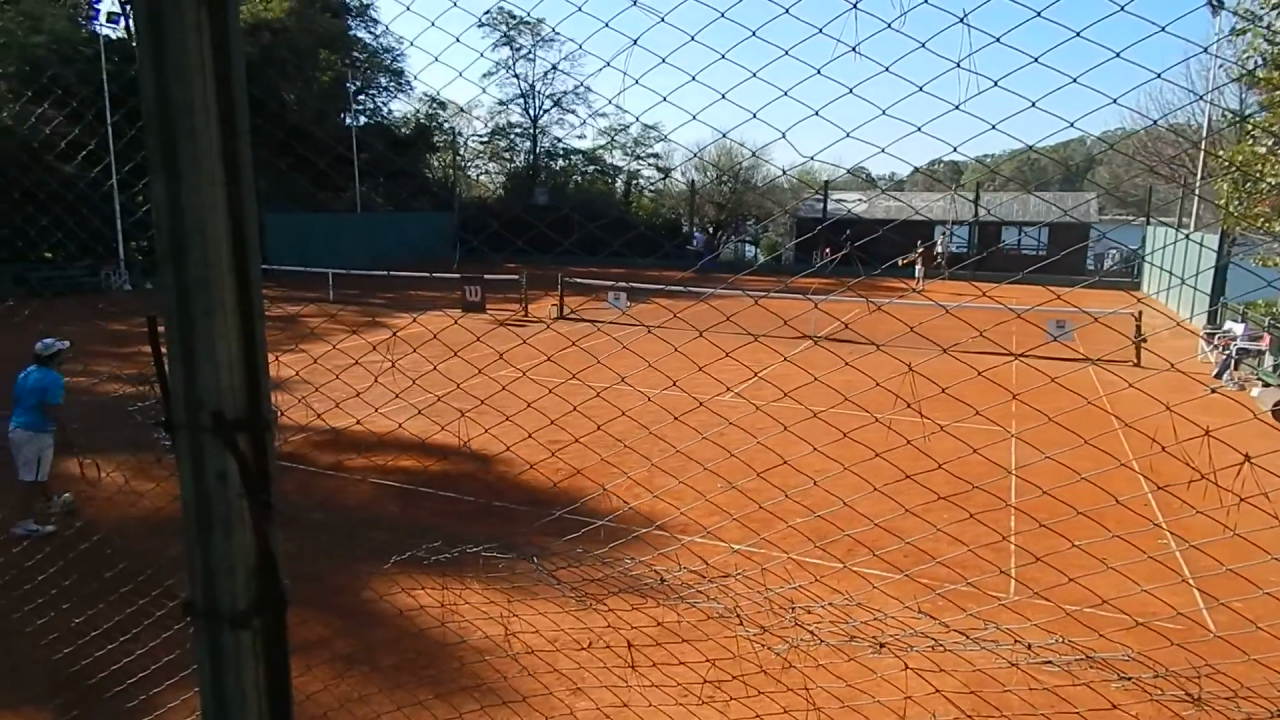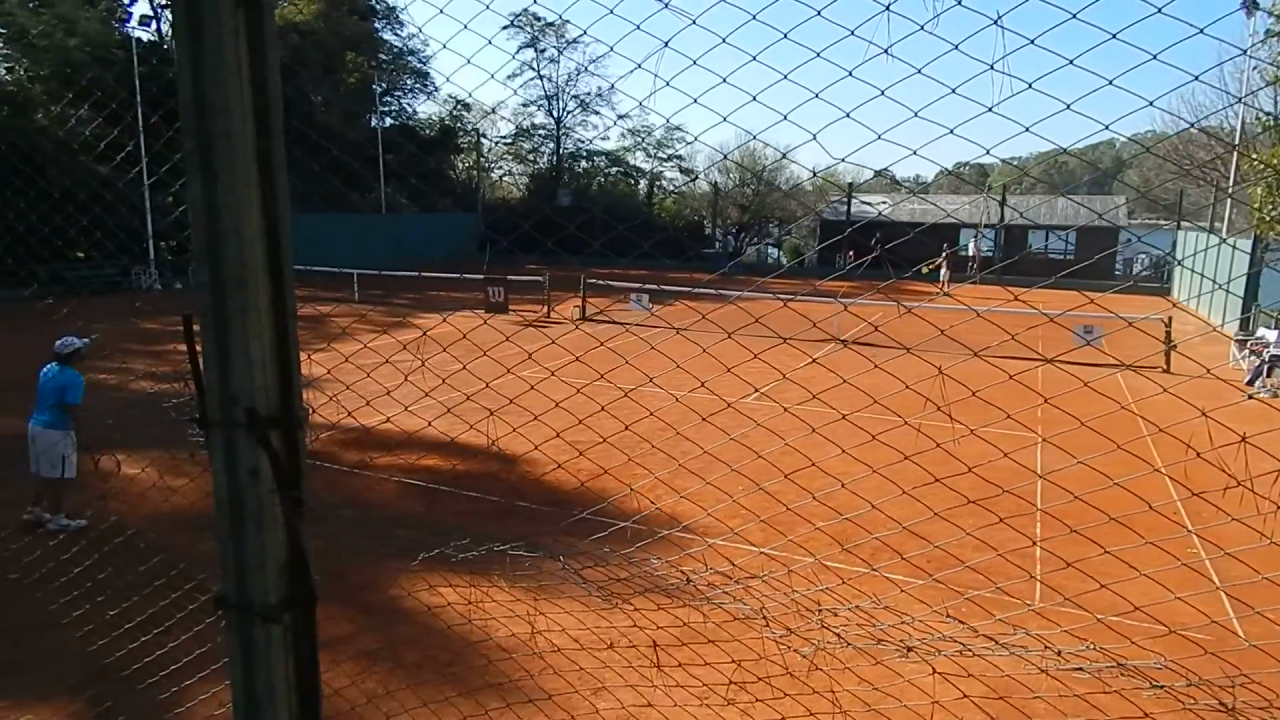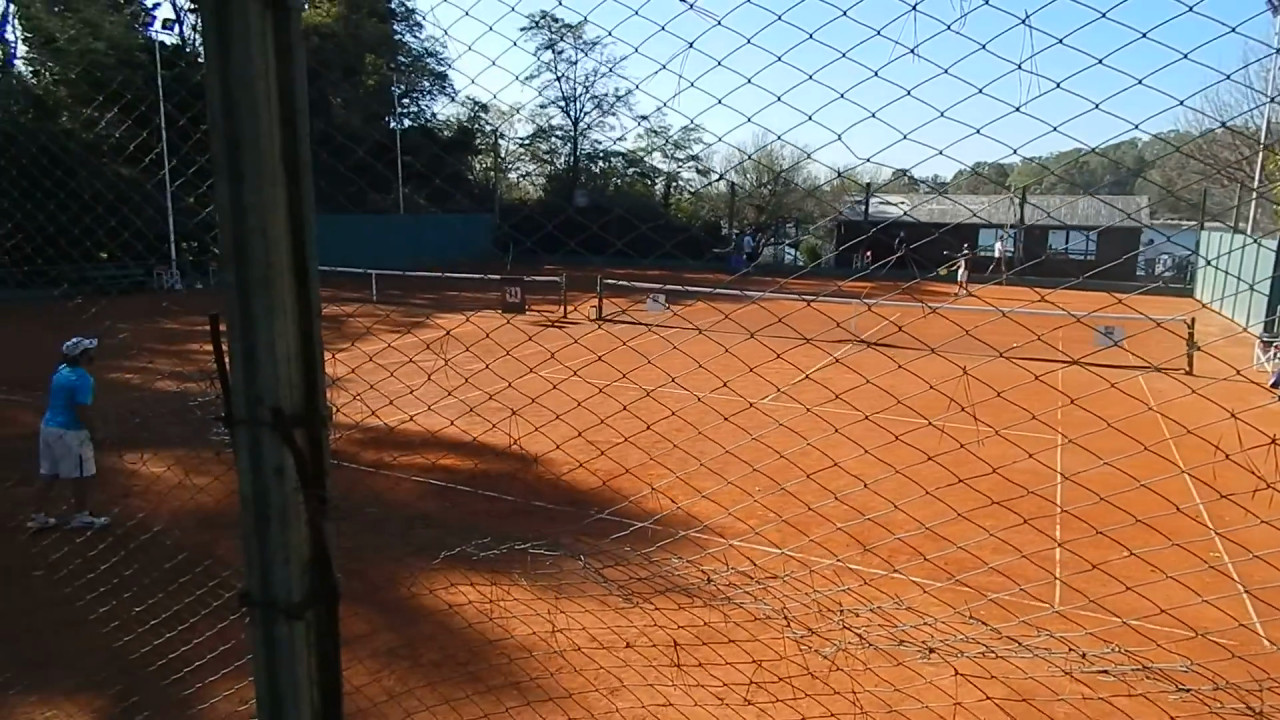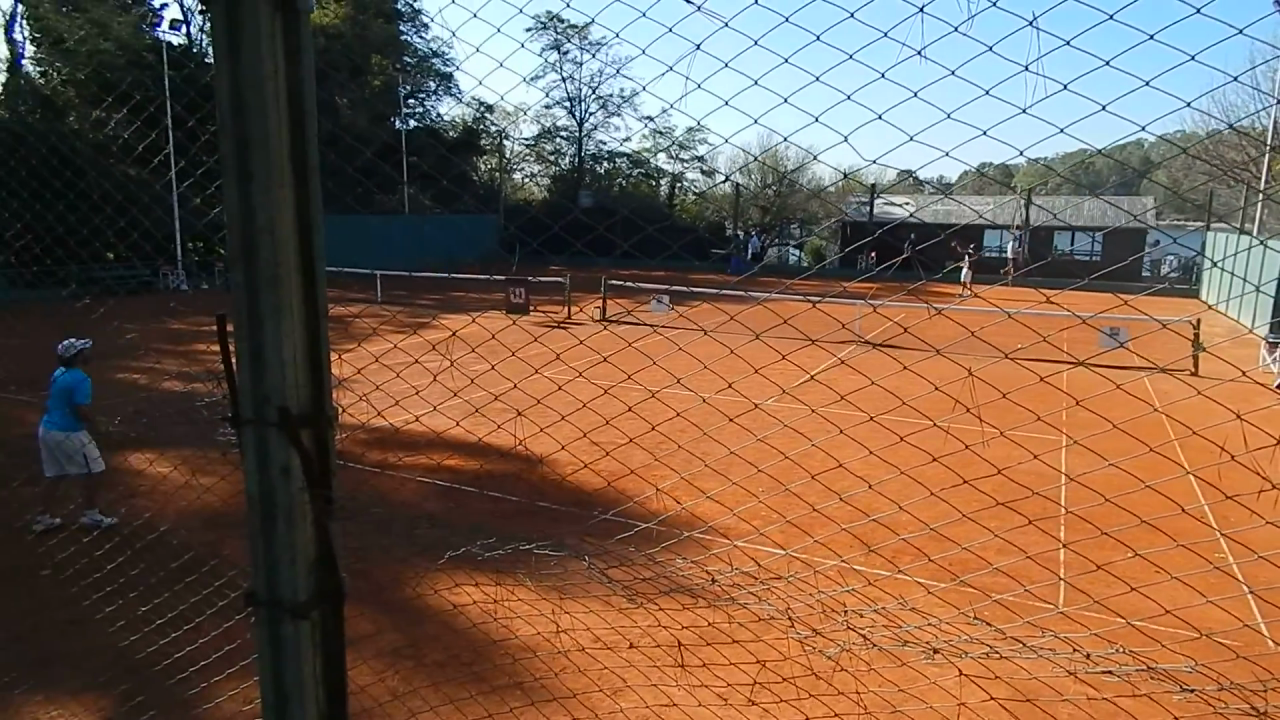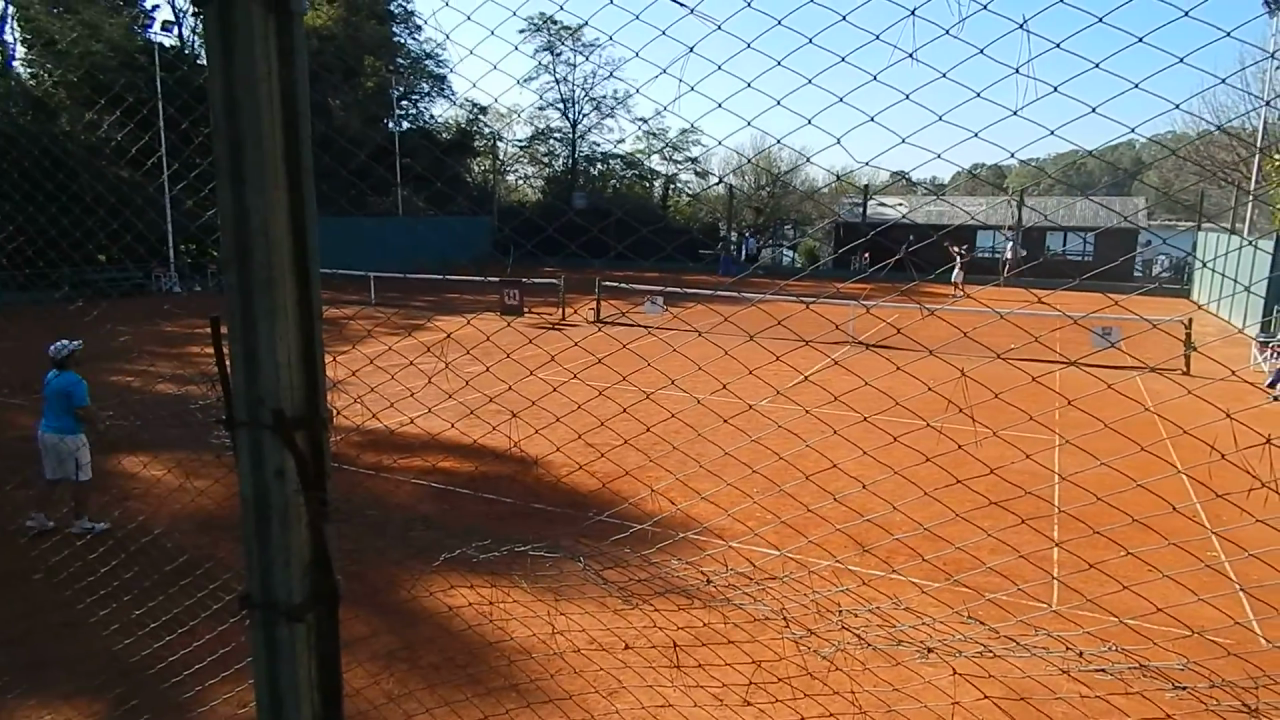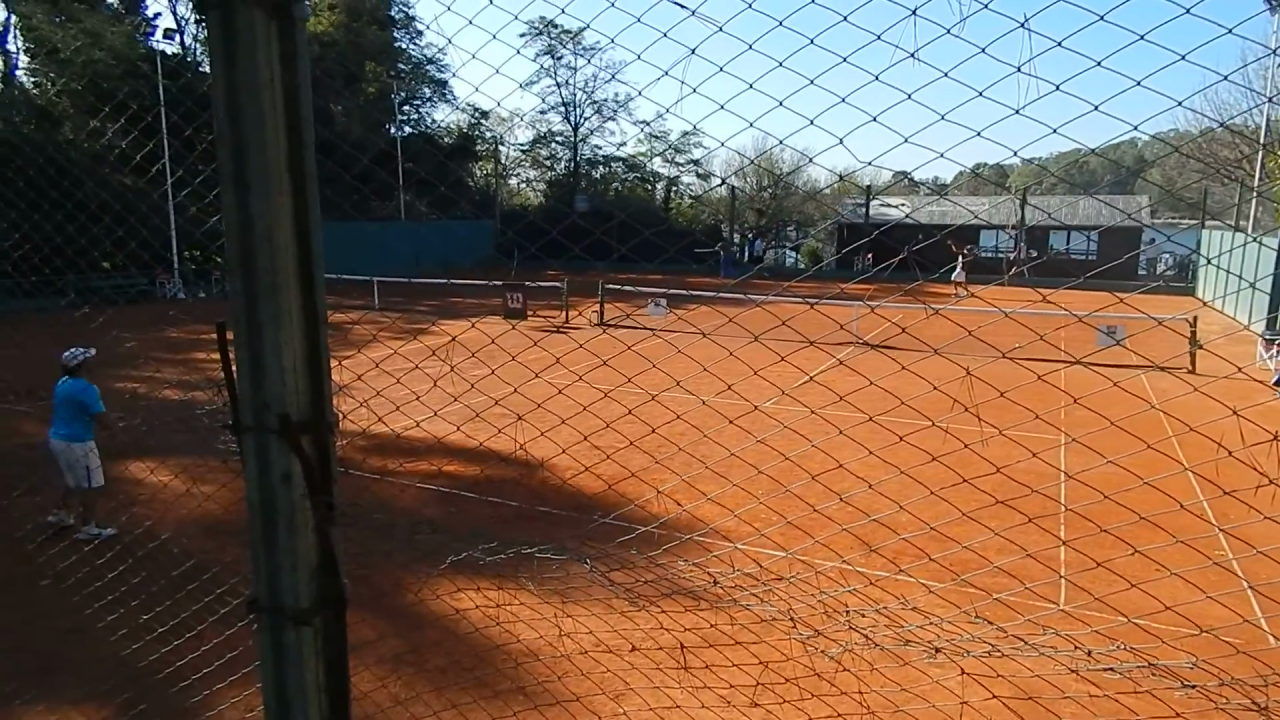
dt=0.2s
person 1, frame 1
left shoulder: (27, 373)
right shoulder: (54, 379)
left elbow: (16, 401)
right elbow: (53, 412)
right wrist: (61, 429)
left hip: (16, 428)
right hip: (35, 433)
left knee: (37, 474)
right knee: (32, 479)
left ankle: (51, 502)
right ankle: (25, 522)
person 1, frame 2
left shoulder: (48, 369)
right shoulder: (73, 378)
left elbow: (43, 399)
right elbow: (72, 411)
left hip: (36, 426)
right hip: (56, 432)
left knee: (43, 473)
right knee: (61, 476)
left ankle: (35, 510)
right ankle: (57, 518)
person 1, frame 3
left shoulder: (62, 371)
right shoulder: (83, 379)
right elbow: (82, 412)
right wrist: (93, 431)
left hip: (49, 427)
right hip: (69, 432)
left knee: (50, 475)
right knee: (81, 475)
left ankle: (39, 516)
right ankle: (81, 516)
person 1, frame 4
left shoulder: (59, 373)
right shoulder: (80, 380)
right elbow: (83, 412)
left wrist: (89, 420)
right wrist: (95, 425)
left hip: (47, 430)
right hip: (69, 435)
left knee: (54, 476)
right knee: (93, 471)
left ankle: (44, 518)
right ankle: (90, 514)
person 1, frame 5
left shoulder: (52, 376)
right shoulder: (76, 382)
right elbow: (85, 414)
left wrist: (88, 416)
right wrist: (96, 423)
left hip: (47, 433)
right hip: (67, 437)
left knee: (53, 478)
right knee: (80, 480)
left ankle: (38, 518)
right ankle: (81, 522)
person 1, frame 6
left shoulder: (62, 383)
right shoulder: (87, 389)
right elbow: (102, 420)
left wrist: (105, 418)
right wrist: (113, 424)
left hip: (57, 439)
right hip: (77, 444)
left knee: (73, 481)
right knee: (91, 486)
left ankle: (61, 514)
right ankle: (88, 528)
